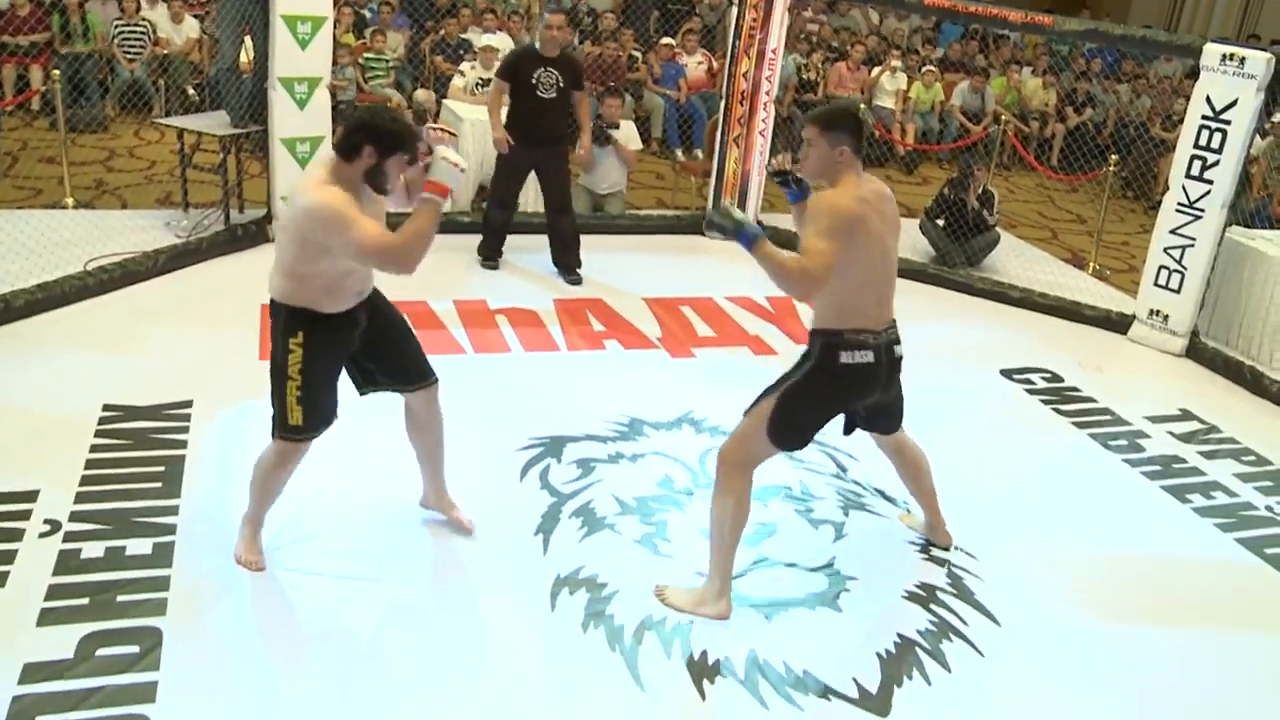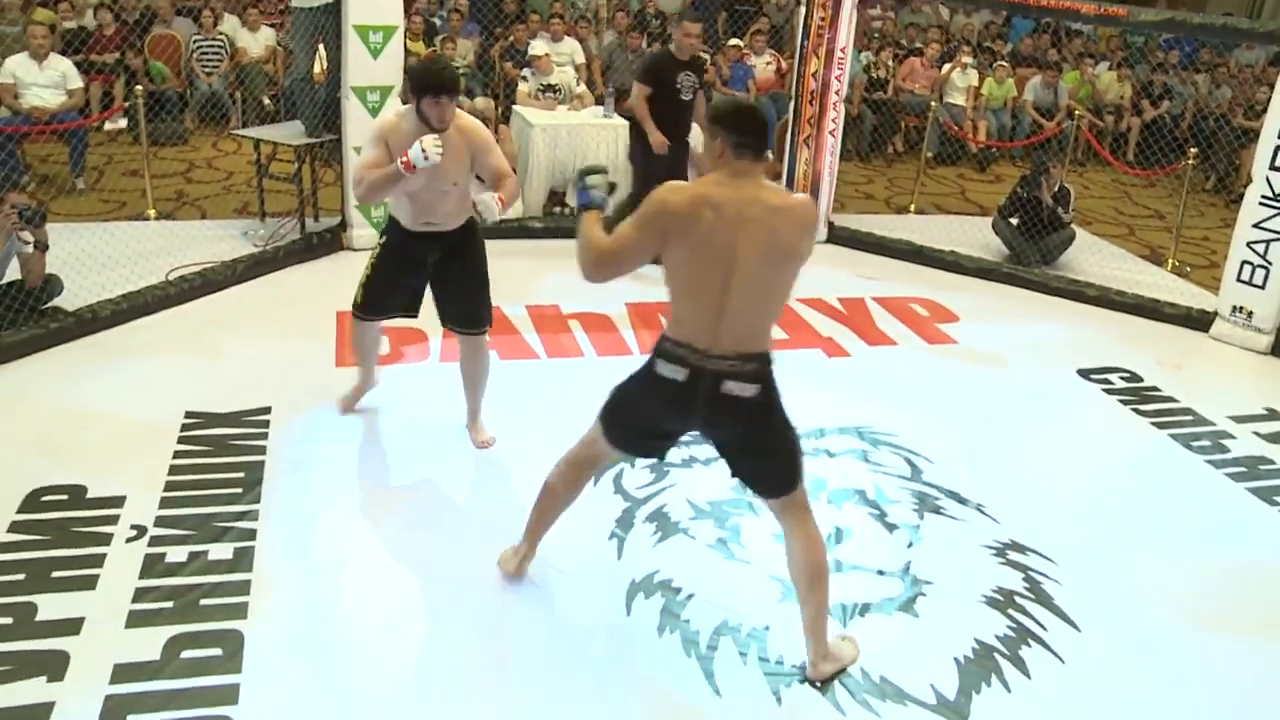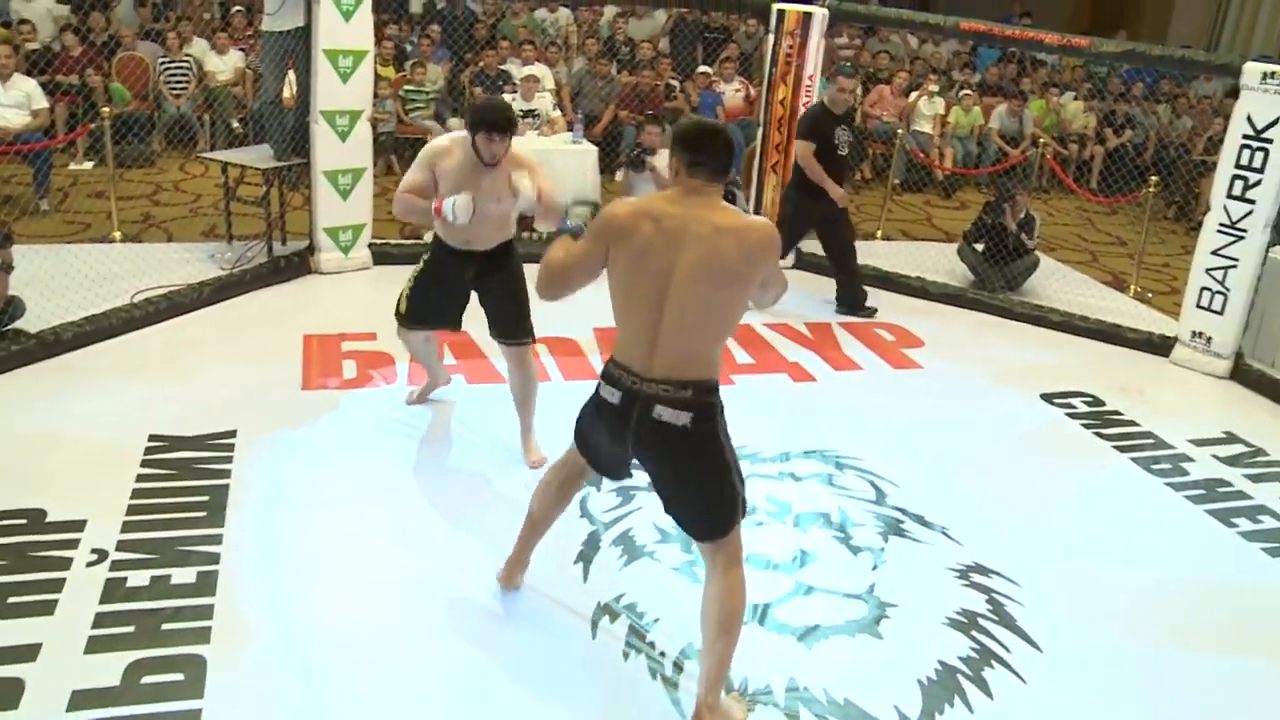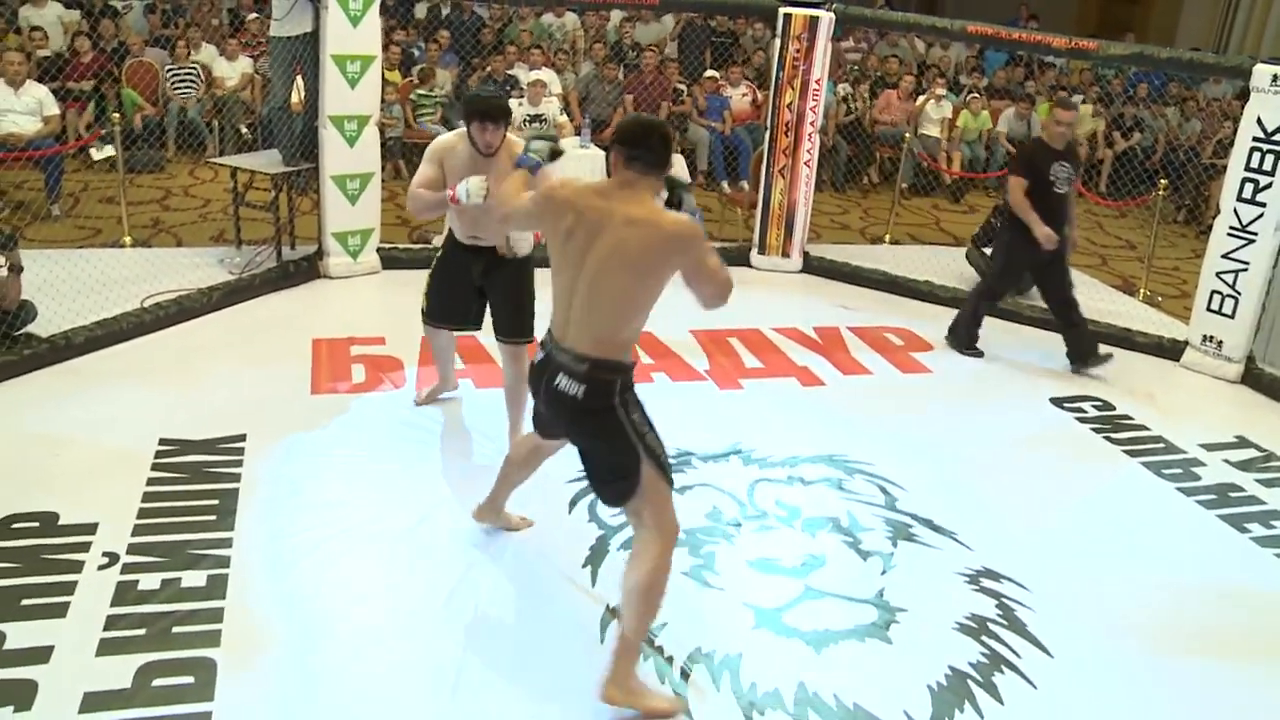
dt=1s
person 1, frame 1
left shoulder: (836, 202)
right shoulder: (877, 192)
left elbow: (806, 283)
left wrist: (749, 236)
right wrist: (797, 193)
left hip: (837, 356)
right hip: (883, 349)
left knee: (735, 455)
right knee: (892, 437)
left ankle: (715, 590)
right ankle: (936, 524)
person 1, frame 2
left shoulder: (675, 202)
right shoulder: (800, 211)
left elbow: (596, 266)
left wrist: (590, 203)
left hip: (671, 374)
right hip: (745, 387)
left knee: (586, 454)
right knee: (796, 514)
left ankle: (521, 554)
right ankle: (821, 651)
person 1, frame 3
left shoulder: (623, 217)
right shoulder: (757, 235)
left elbow: (550, 285)
right elbow: (768, 298)
left wrist: (572, 229)
left hip: (616, 397)
right hip: (688, 415)
left knee: (571, 464)
right knee: (724, 557)
left ankle: (514, 566)
person 1, frame 4
left shoulder: (564, 196)
right shoulder: (674, 229)
left elbow: (507, 205)
right elbow: (715, 295)
left wrist: (528, 163)
left hip: (550, 367)
right hip: (600, 389)
left knee: (547, 435)
right knee: (659, 530)
left ankle: (492, 508)
person 2, frame 1
left shoulder: (357, 170)
right shoulder: (322, 204)
right elbow: (401, 258)
left wrist: (430, 162)
right wrist: (437, 190)
left hip: (361, 303)
right hip: (307, 321)
left knee: (423, 391)
right knee: (292, 441)
left ankle: (435, 493)
right ankle: (250, 527)
person 2, frame 2
left shoulder: (471, 131)
right shoulder: (387, 129)
left elbow: (507, 180)
right elbow: (363, 191)
left wrist: (498, 200)
right wrist: (410, 162)
left hip: (459, 238)
right hip: (403, 236)
left knee: (473, 335)
right knee: (366, 316)
left ankle: (475, 417)
right ankle: (366, 379)
person 2, frame 3
left shoulder: (520, 163)
right shoulder: (438, 151)
left elbow: (554, 213)
right elbow: (400, 204)
left wrist: (533, 199)
right wrist: (441, 210)
left hip: (499, 257)
right hip: (447, 253)
left knee: (519, 349)
right knee: (410, 327)
left ankle: (527, 435)
right ankle: (437, 376)
person 2, frame 4
left shoulder: (522, 155)
right shoulder: (443, 148)
right elbow: (414, 205)
left wrist: (530, 233)
right wrist: (455, 196)
left hip: (508, 255)
right hip: (459, 249)
left knee: (514, 346)
right knee: (435, 324)
left ankle: (517, 431)
right ankle: (446, 379)
person 3, frame 1
left shoulder: (572, 65)
right shoulder: (518, 58)
left elbow: (580, 100)
right elbow: (497, 91)
left wrist: (585, 134)
right wrist: (497, 127)
left hip: (555, 146)
right hip: (517, 142)
left knee: (560, 205)
right knee: (501, 198)
left ankle: (568, 264)
right ankle: (489, 251)
person 3, frame 2
left shoulder: (697, 66)
right shoulder: (657, 62)
left elbow: (697, 101)
right elbow: (636, 98)
left wrist: (707, 132)
right wrist: (653, 132)
left hip: (677, 142)
right hip: (651, 141)
right knee: (643, 195)
person 3, frame 3
left shoulder: (846, 117)
right shoulder: (813, 117)
right elbow: (804, 157)
left wrist: (837, 187)
right wrist: (831, 187)
left hip: (830, 197)
right hip: (803, 196)
left knee: (843, 248)
right knee: (779, 245)
left ankle: (852, 301)
person 3, frame 4
left shoulder: (1072, 154)
right shoulder: (1029, 152)
right elbow: (1015, 194)
left wrist: (1071, 226)
right wrist: (1037, 227)
left hip: (1053, 237)
right hip: (1020, 236)
left knee: (1062, 296)
right knee: (993, 288)
left ankle: (1082, 353)
right ankle: (960, 336)
